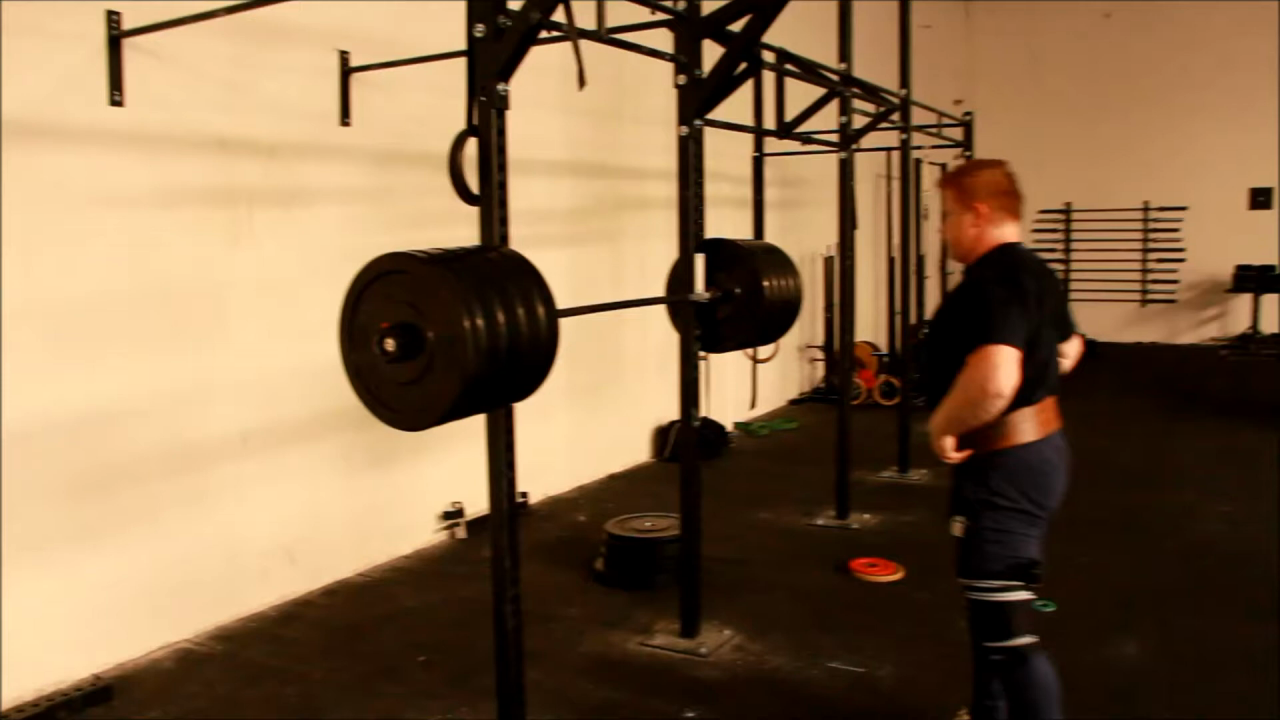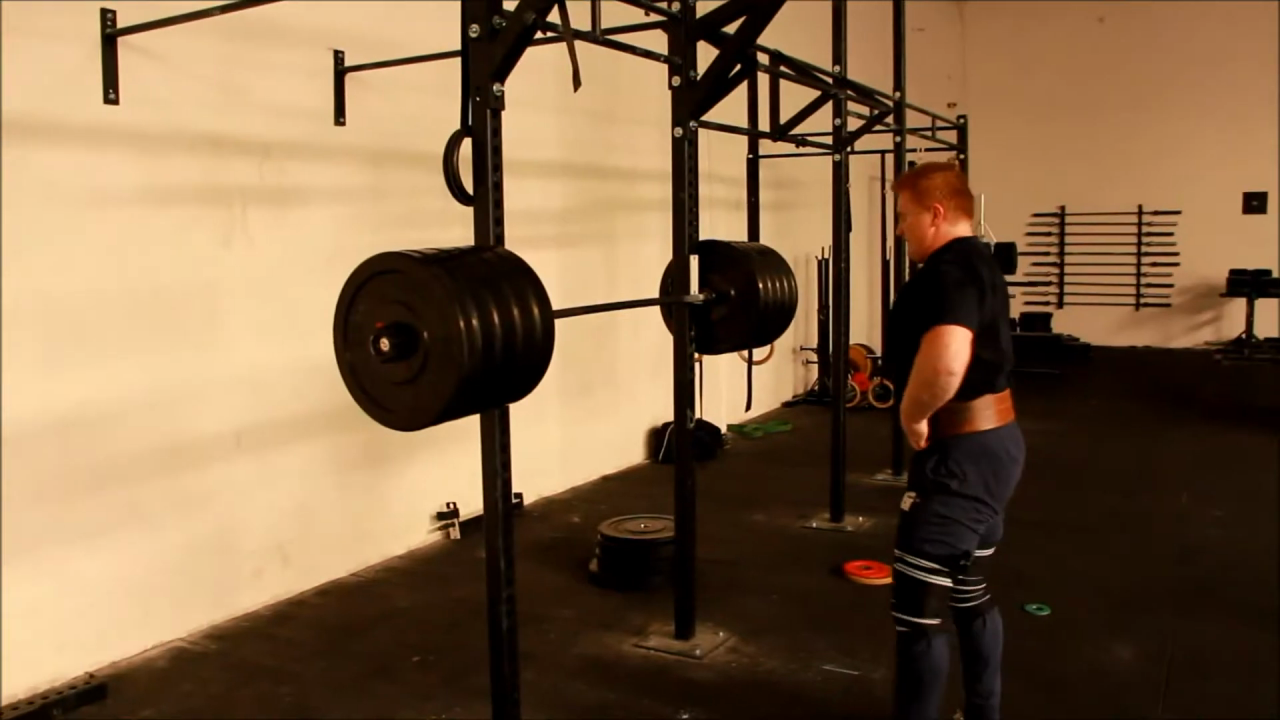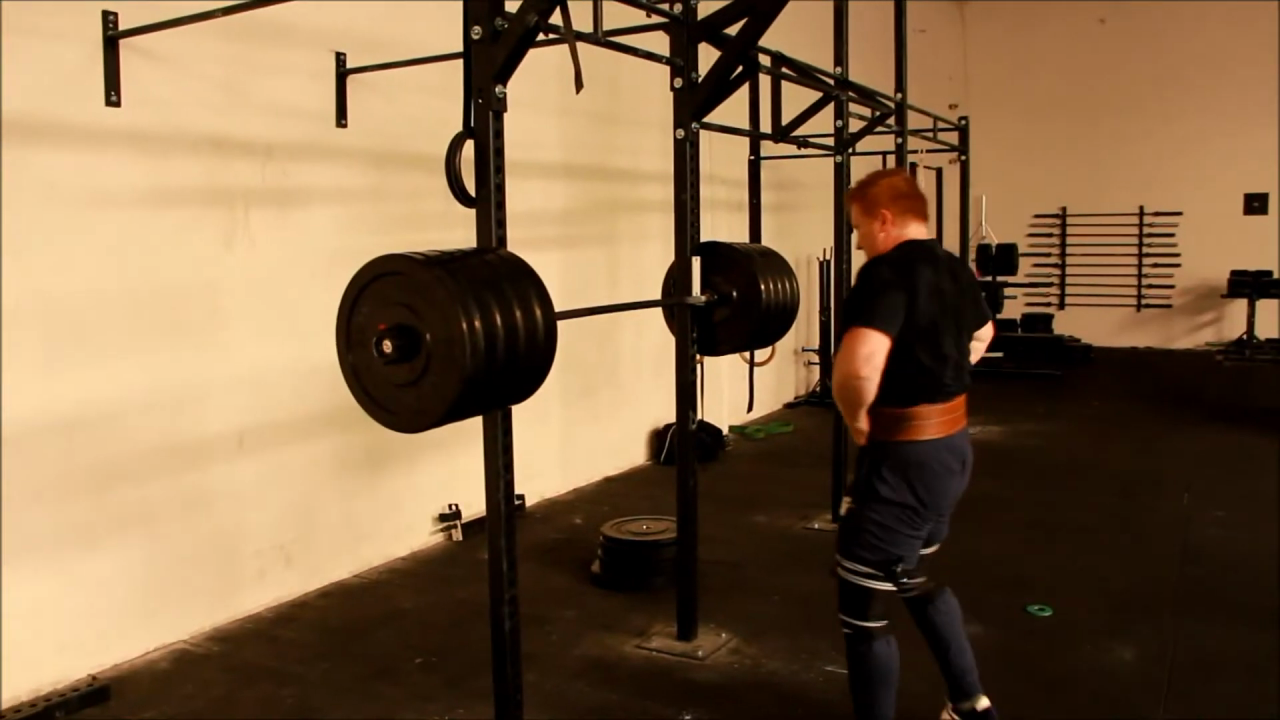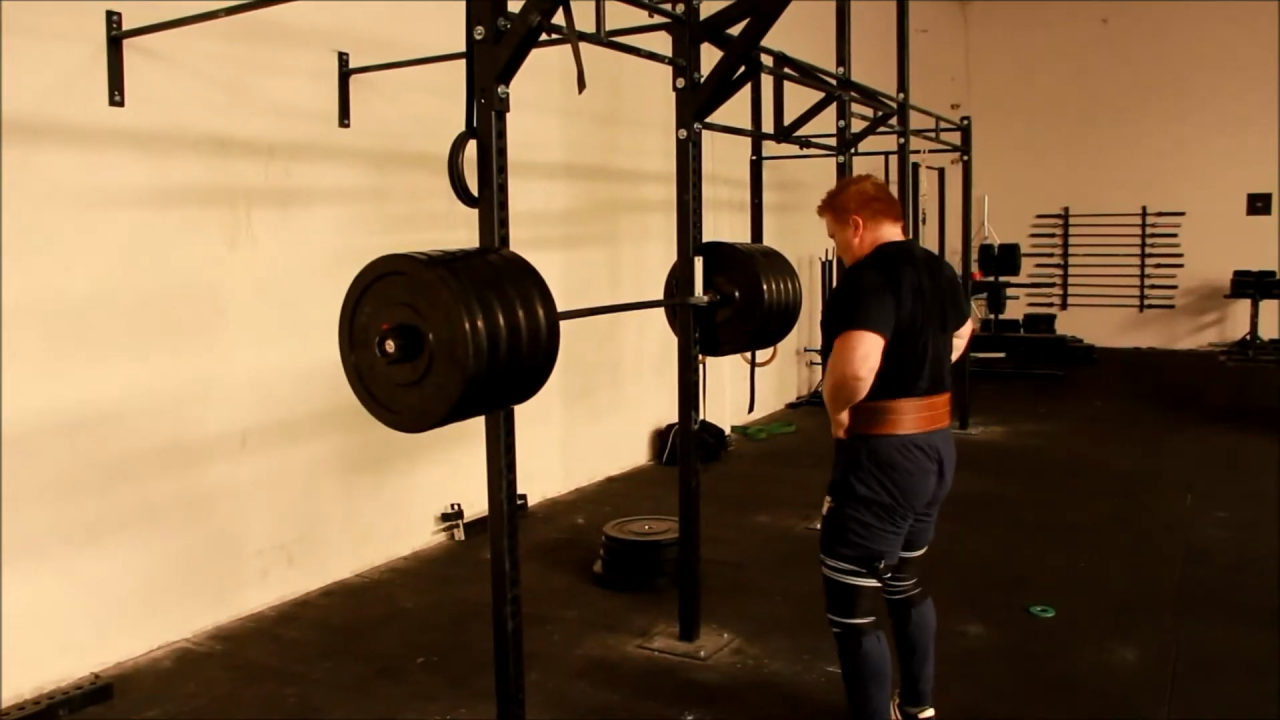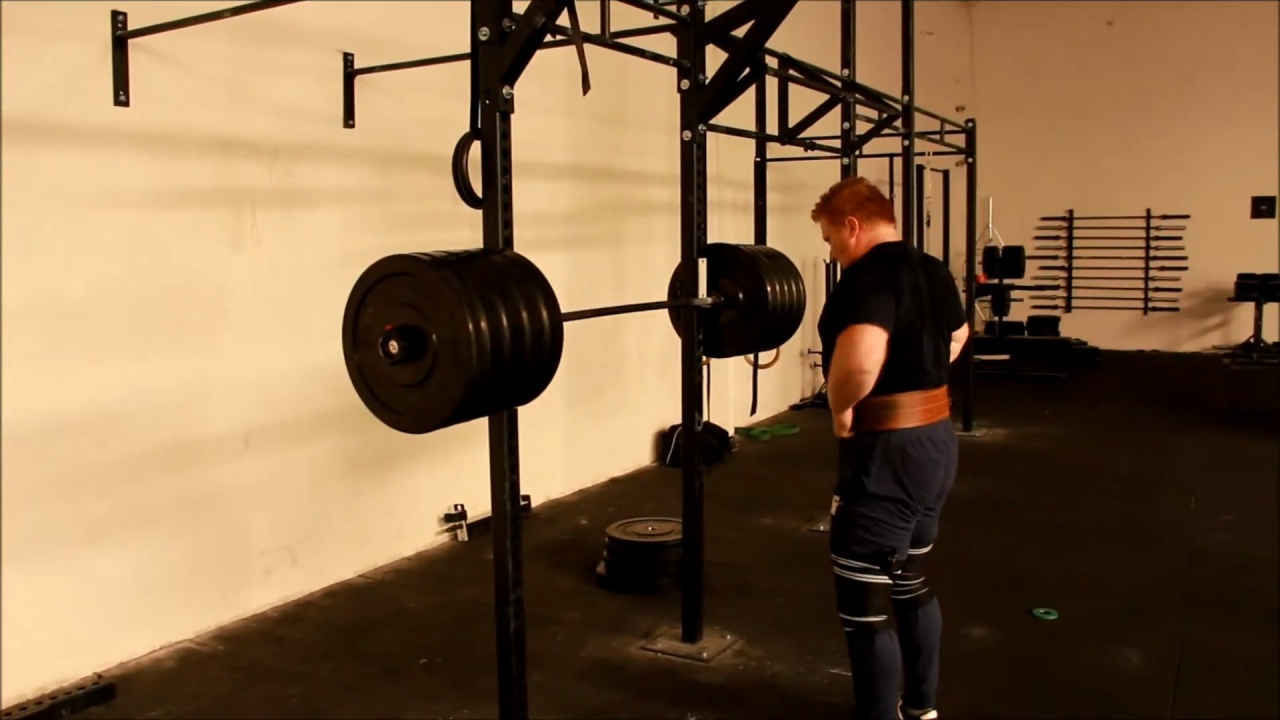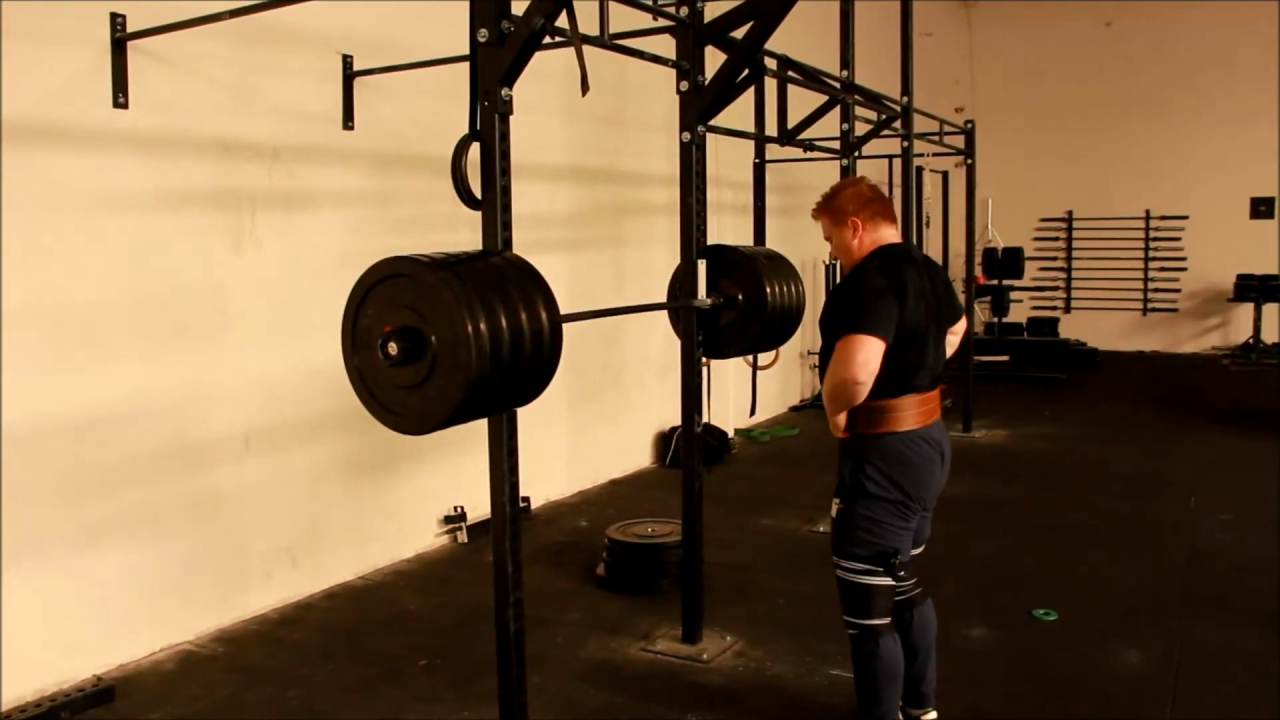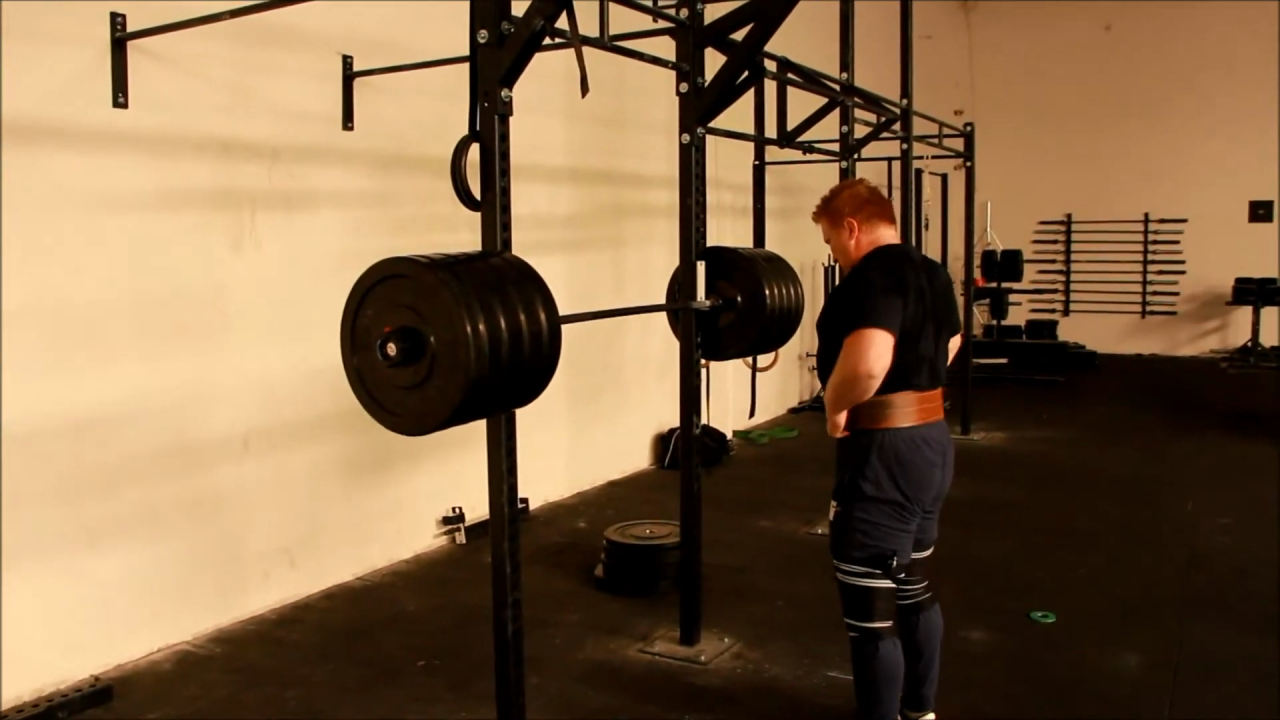
dt=0.4s
person 1, frame 1
left shoulder: (990, 282)
right shoulder: (1034, 272)
left elbow: (992, 381)
right elbow: (1068, 348)
left wrist: (942, 426)
left hip: (1004, 466)
right hip: (1038, 450)
left knee: (1005, 630)
right knee: (992, 601)
person 1, frame 2
left shoulder: (944, 271)
right shoulder: (980, 263)
left elbow: (945, 360)
left wrist: (911, 414)
left hip: (960, 454)
right hip: (991, 443)
left knee: (918, 606)
right knee: (968, 590)
person 1, frame 3
left shoulder: (887, 274)
right shoulder: (955, 270)
left elbow: (858, 366)
right elbow: (980, 333)
left wrist: (855, 416)
left hip: (901, 458)
right hip: (949, 447)
left knee: (861, 607)
right knee: (913, 575)
person 1, frame 4
left shoulder: (869, 277)
right shoulder: (938, 270)
left elbow: (854, 367)
right elbow: (960, 332)
left wrist: (836, 409)
left hip: (882, 458)
right hip: (935, 449)
left knee: (851, 605)
right knee: (902, 581)
person 1, frame 5
left shoulder: (869, 276)
right shoulder: (931, 269)
left elbow: (860, 360)
right elbow: (957, 335)
left wrist: (841, 408)
left hip: (887, 455)
right hip: (935, 443)
left knee: (863, 604)
right knee: (910, 581)
person 1, frame 6
left shoulder: (872, 279)
right shoulder: (927, 270)
left elbow: (853, 371)
right elbow: (954, 327)
left wrist: (834, 408)
left hip: (884, 457)
right hip: (926, 443)
left knee: (867, 606)
right knee: (904, 583)
person 1, frame 7
left shoulder: (872, 277)
right shoulder: (930, 272)
left elbow: (867, 362)
left wrist: (835, 405)
left hip: (884, 455)
right hip: (930, 443)
left knee: (870, 609)
right knee: (913, 587)
